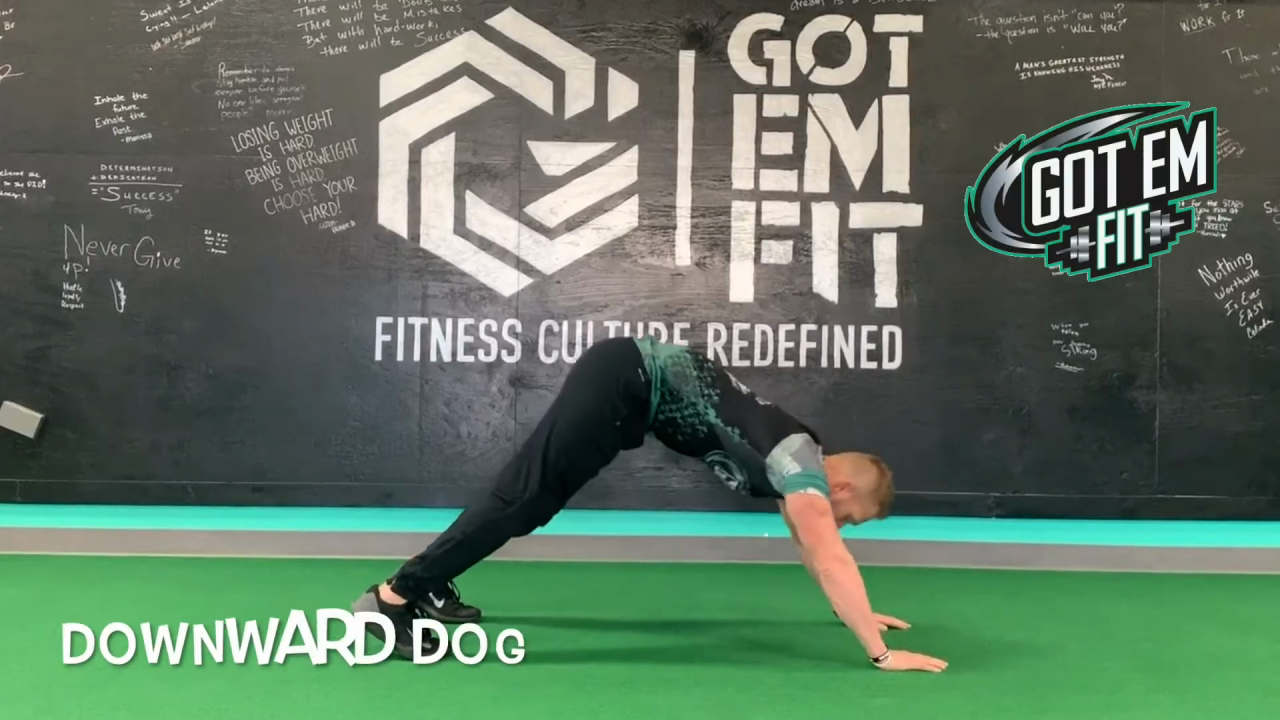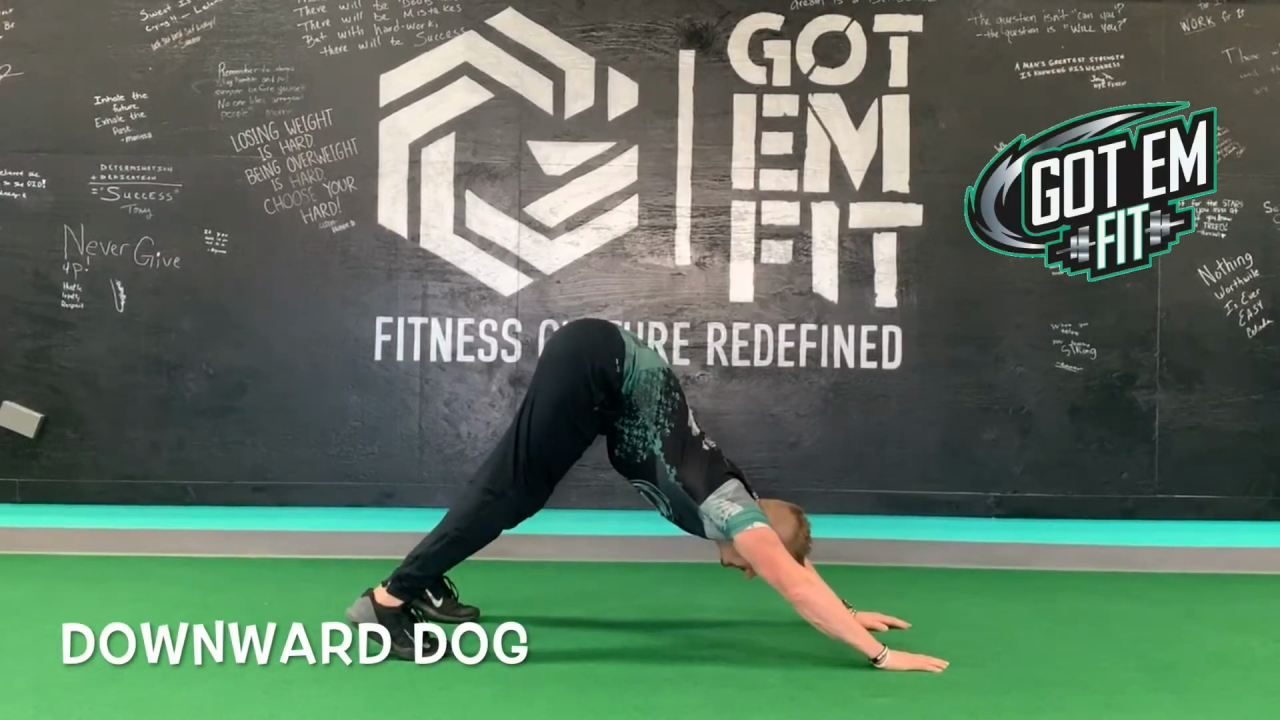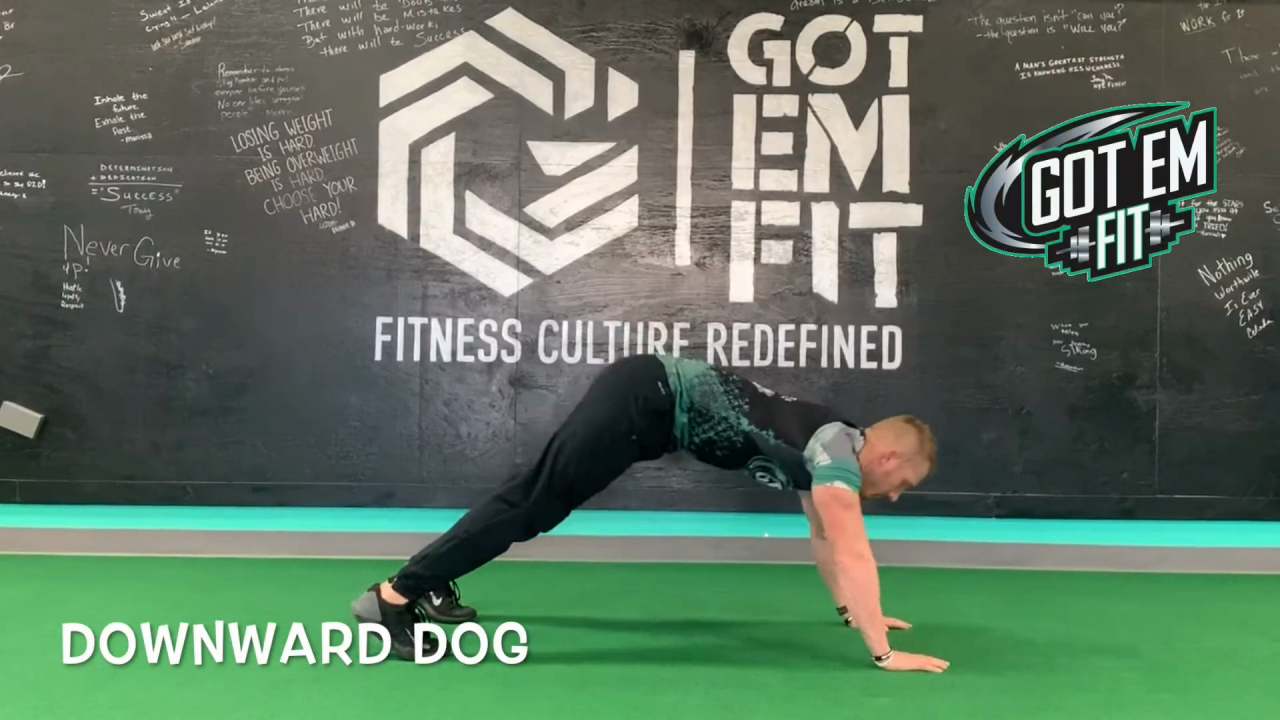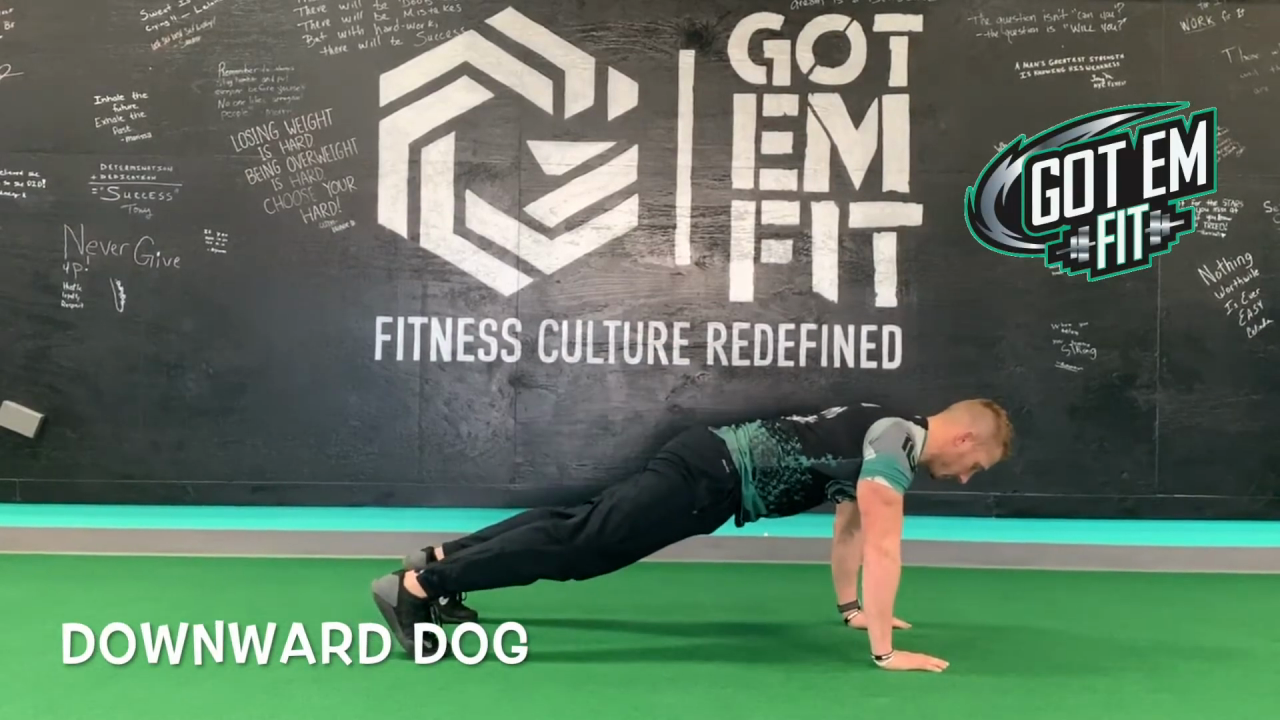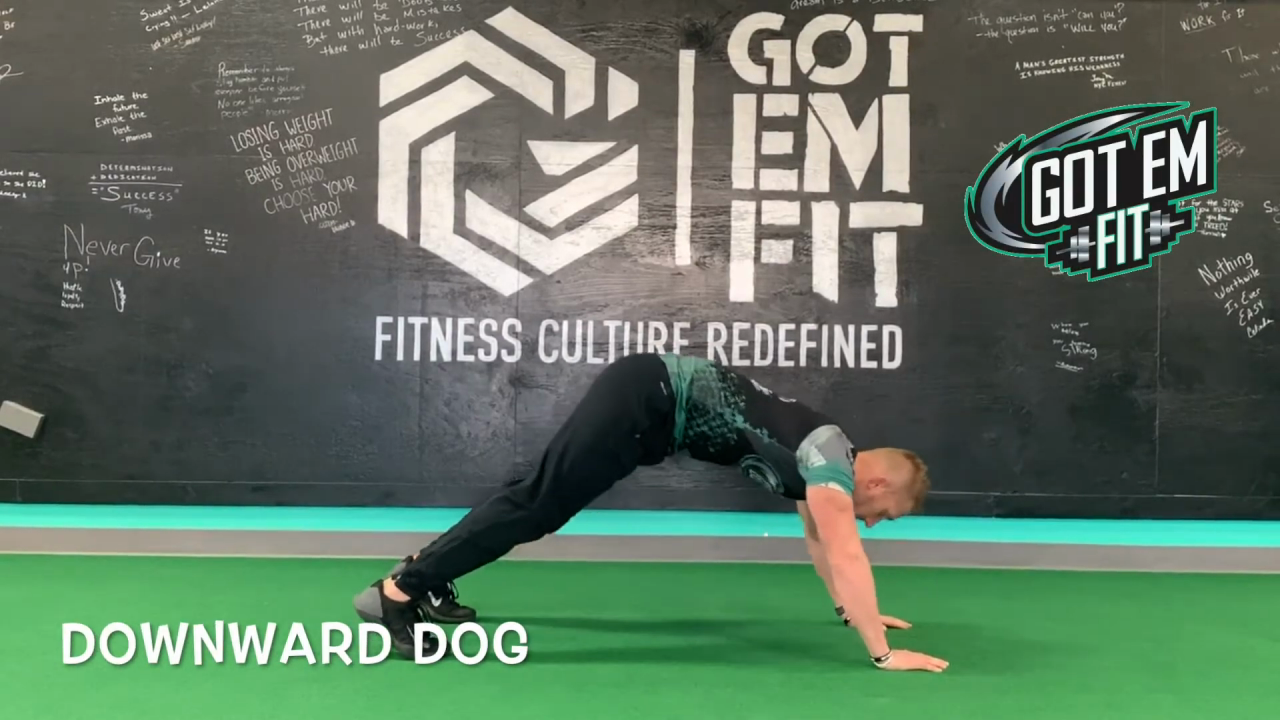
dt=1s
person 1, frame 1
left shoulder: (798, 458)
right shoulder: (795, 462)
left elbow: (811, 548)
right elbow: (832, 558)
left wrist: (851, 611)
right wrist: (881, 654)
left hip: (631, 378)
right hip: (624, 379)
left knee: (531, 488)
right knee: (528, 495)
left ankle: (428, 584)
right ankle: (392, 597)
person 1, frame 2
left shoulder: (732, 499)
right shoulder: (727, 509)
left elbow: (796, 568)
right elbow: (796, 586)
left wrist: (848, 612)
right wrist: (880, 654)
left hip: (601, 359)
right hip: (595, 361)
left knee: (516, 486)
right knee: (511, 488)
left ankle: (423, 584)
right ankle: (389, 598)
person 1, frame 3
left shoulder: (829, 446)
right shoulder: (838, 451)
left elbow: (824, 537)
right elbow: (852, 553)
left wrist: (852, 609)
right wrist: (884, 652)
left hip: (650, 394)
right hip: (647, 399)
left knee: (539, 496)
right knee: (533, 505)
left ankle: (429, 581)
right ankle: (392, 597)
person 1, frame 4
left shoulder: (885, 434)
right shoulder: (895, 444)
left elbow: (849, 527)
right elbow: (882, 549)
left wrist: (850, 607)
right wrist: (885, 651)
left hip: (711, 461)
right hip: (707, 477)
left knee: (581, 525)
right knee: (578, 545)
left ankle: (441, 560)
right ankle: (415, 586)
person 1, frame 5
left shoulder: (821, 455)
right shoulder: (828, 457)
left elbow: (820, 538)
right elbow: (846, 553)
left wrist: (849, 609)
right wrist: (884, 654)
left hip: (651, 393)
right hip: (645, 396)
left knee: (540, 497)
right knee: (538, 503)
left ankle: (422, 569)
right ankle: (396, 592)
